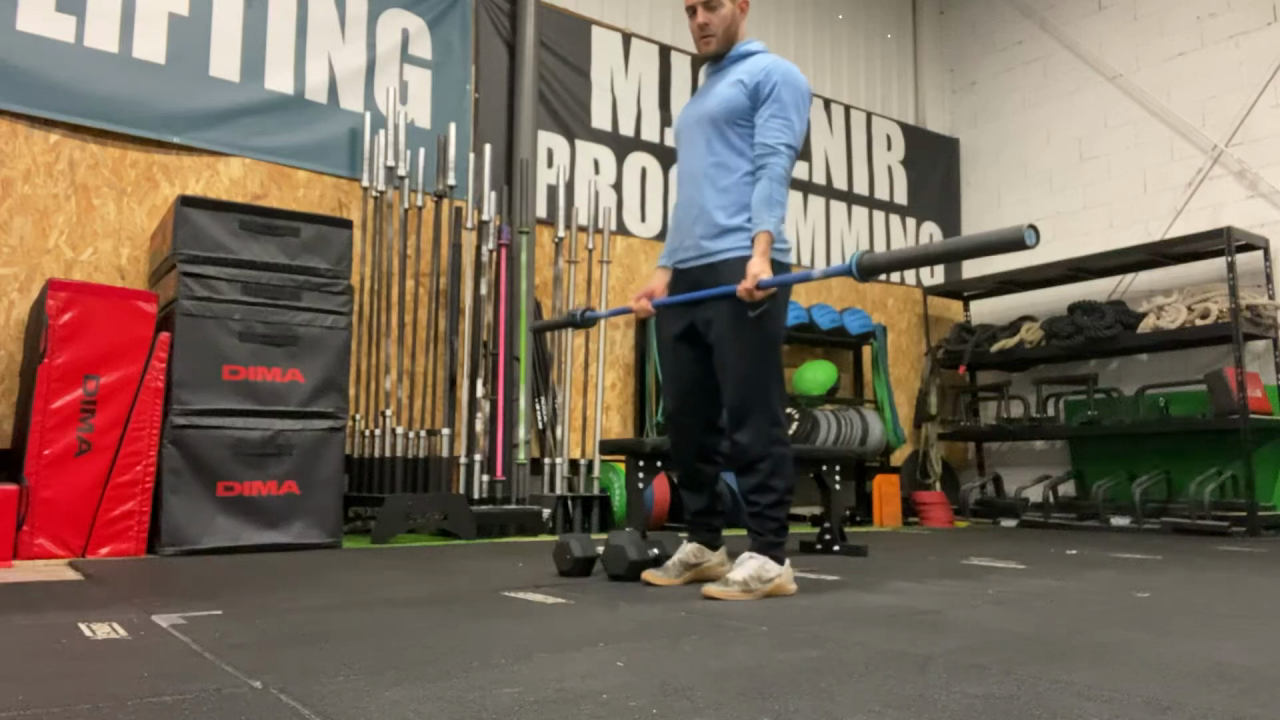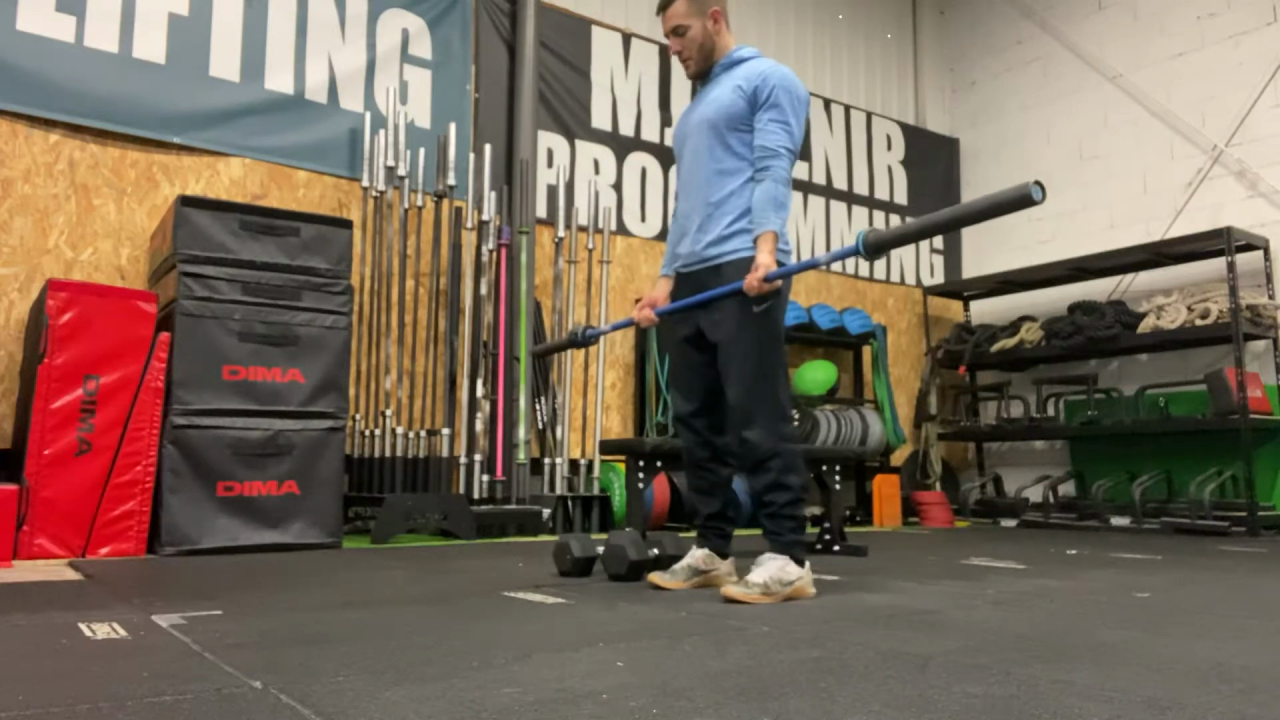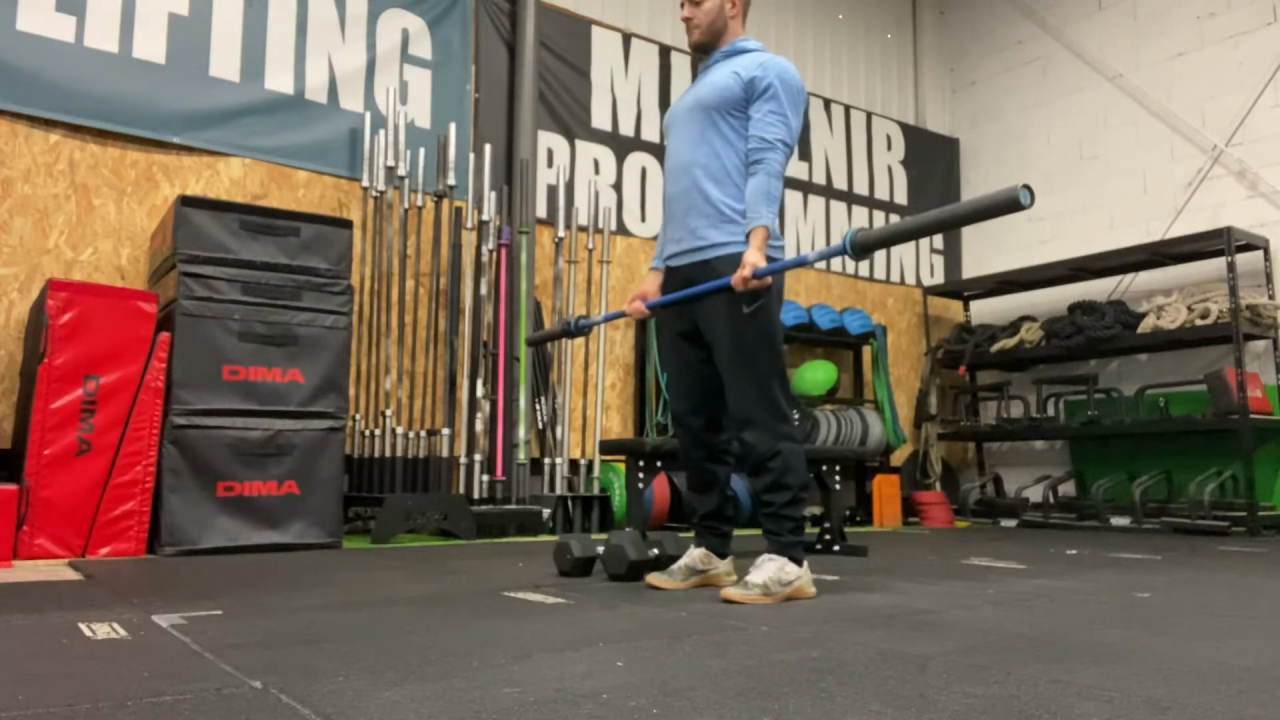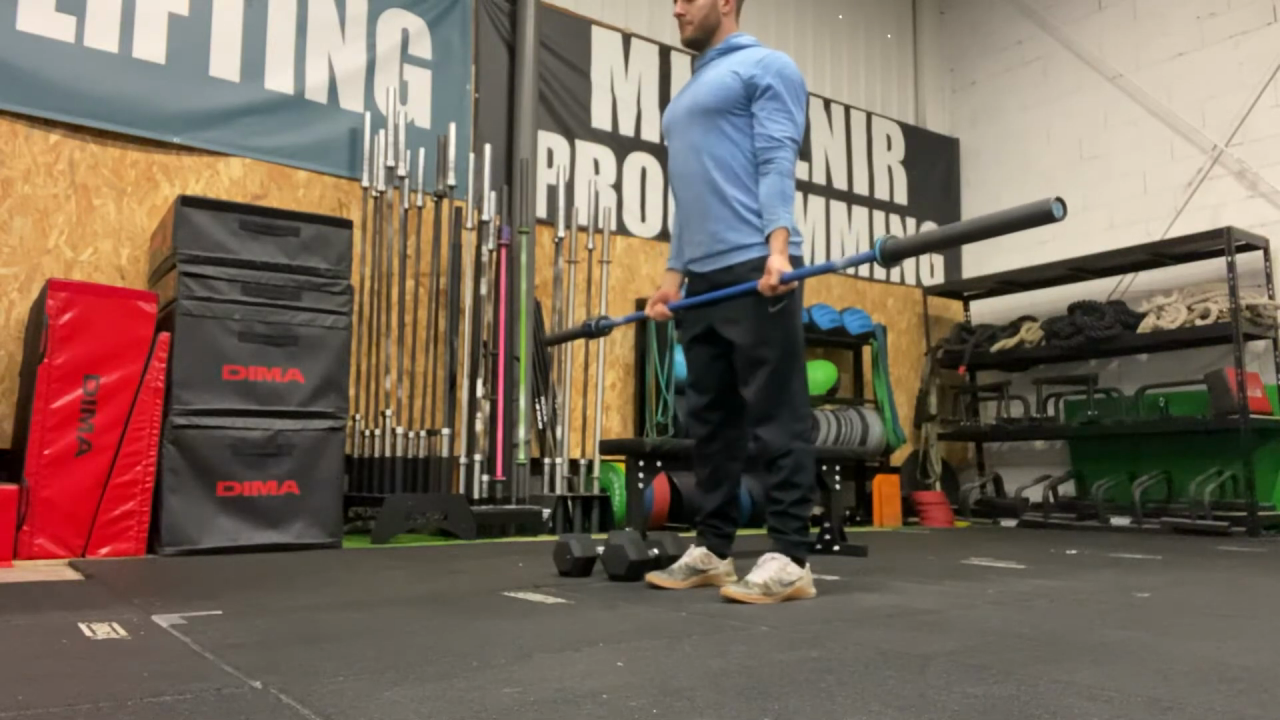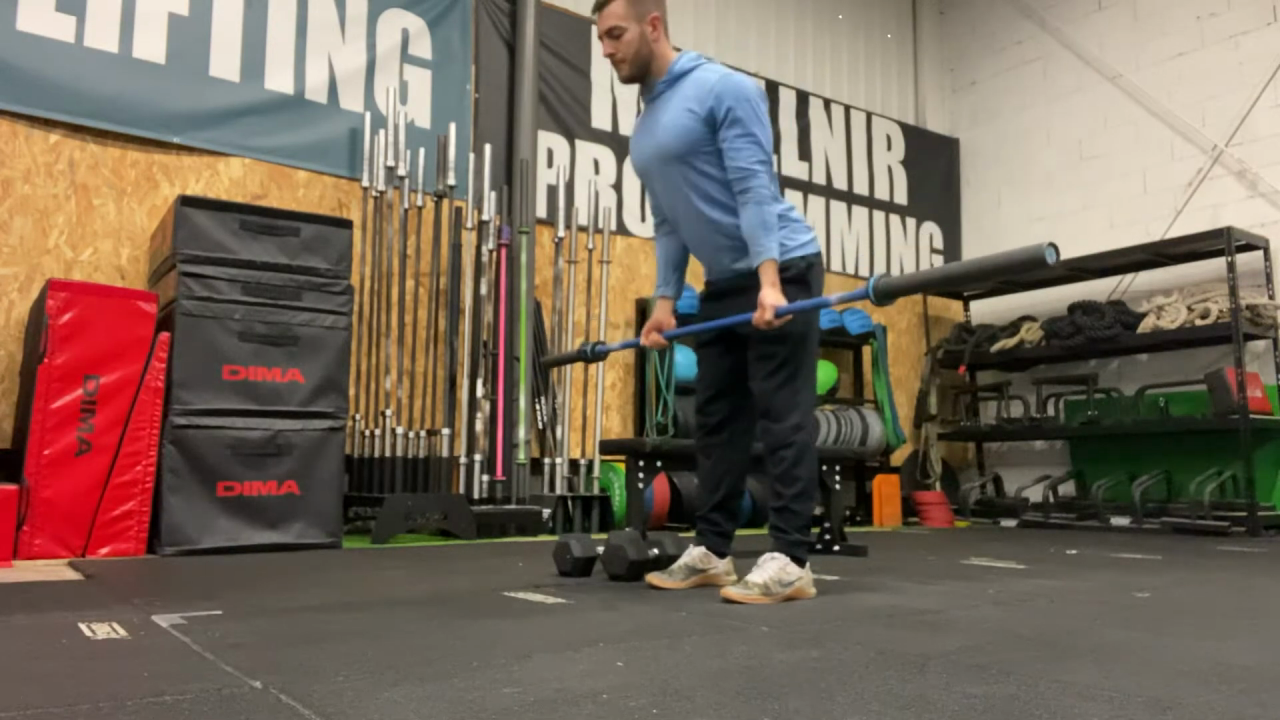
dt=1s
person 1, frame 1
left shoulder: (773, 75)
right shoulder: (698, 101)
left elbow: (774, 168)
left wrist: (761, 251)
right wrist: (663, 271)
left hip: (741, 269)
right hip: (689, 276)
left knee: (752, 415)
right knee: (686, 416)
left ankle: (769, 556)
right ankle: (703, 544)
person 1, frame 2
left shoulder: (767, 80)
right shoulder: (694, 111)
left elbow: (773, 170)
left wrist: (765, 248)
right wrist: (665, 279)
left hip: (744, 272)
right hip: (692, 280)
left knee: (756, 414)
right knee: (697, 421)
left ankle: (788, 558)
right ankle: (711, 551)
person 1, frame 3
left shoulder: (768, 72)
right shoulder: (691, 96)
left elbow: (767, 163)
left wrist: (756, 243)
right wrist: (656, 270)
left hip: (734, 265)
right hip: (682, 273)
left knee: (758, 414)
right knee: (695, 418)
left ankle: (787, 558)
right ankle: (711, 550)
person 1, frame 4
left shoulder: (767, 67)
right shoulder: (688, 94)
left elbow: (777, 163)
left wrist: (777, 247)
right wrist: (673, 273)
left hip: (756, 269)
right hip: (704, 278)
left knee: (773, 415)
right knee: (710, 418)
left ankle: (789, 559)
right ankle: (712, 549)
person 1, frame 5
left shoulder: (723, 88)
right shoulder: (644, 127)
left elbow: (754, 188)
right elbow: (667, 223)
left wrist: (770, 282)
right wrist: (665, 300)
left hip: (784, 270)
right hip: (724, 284)
left knee: (782, 417)
right knee: (717, 419)
left ankle: (790, 560)
right ankle: (711, 551)
